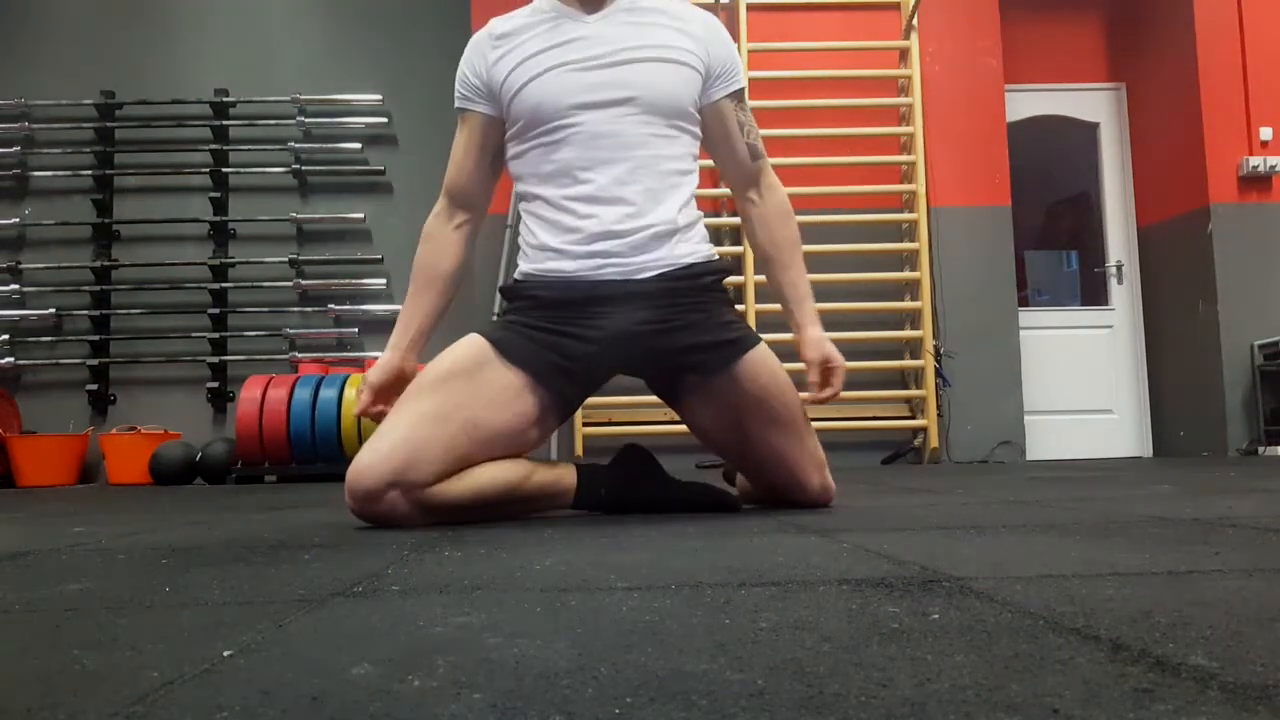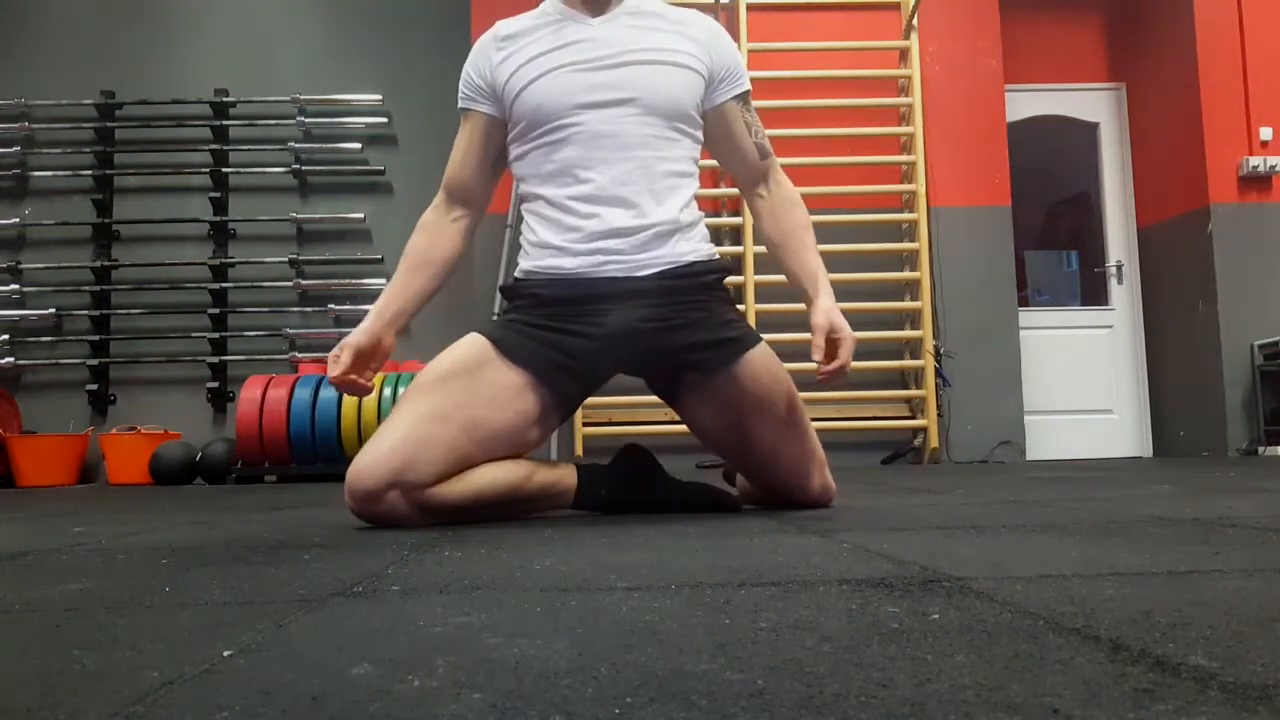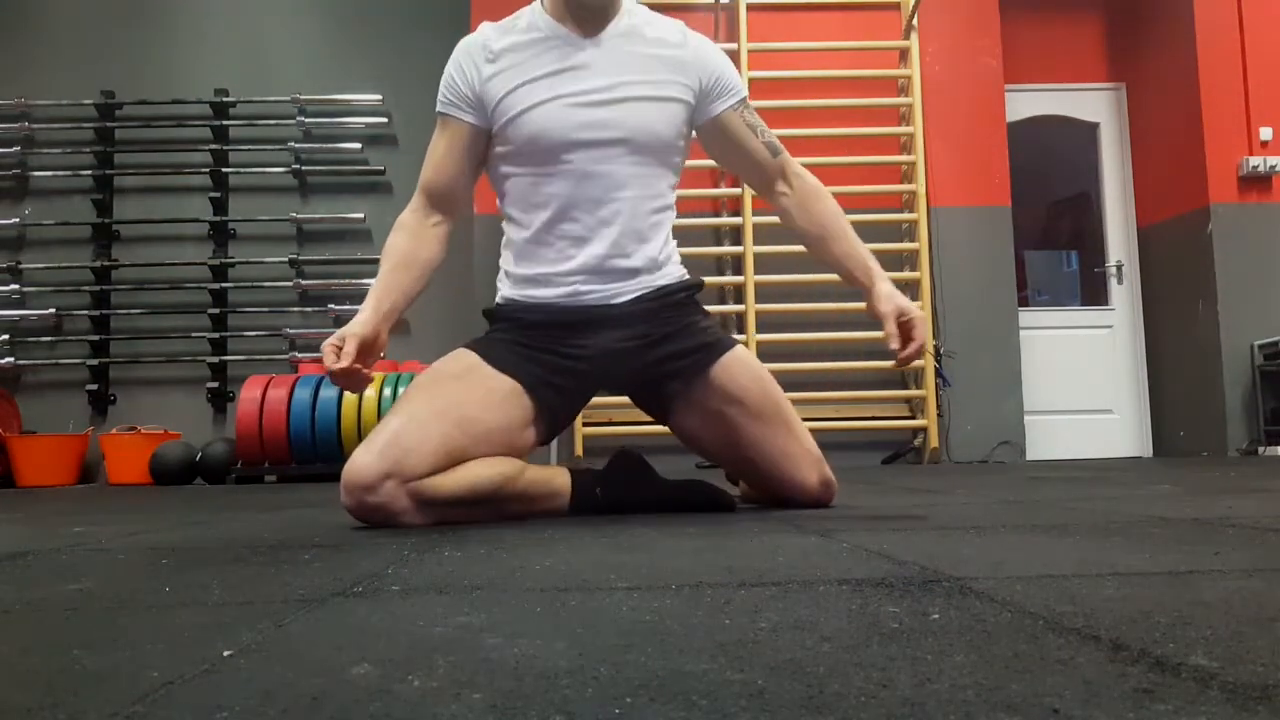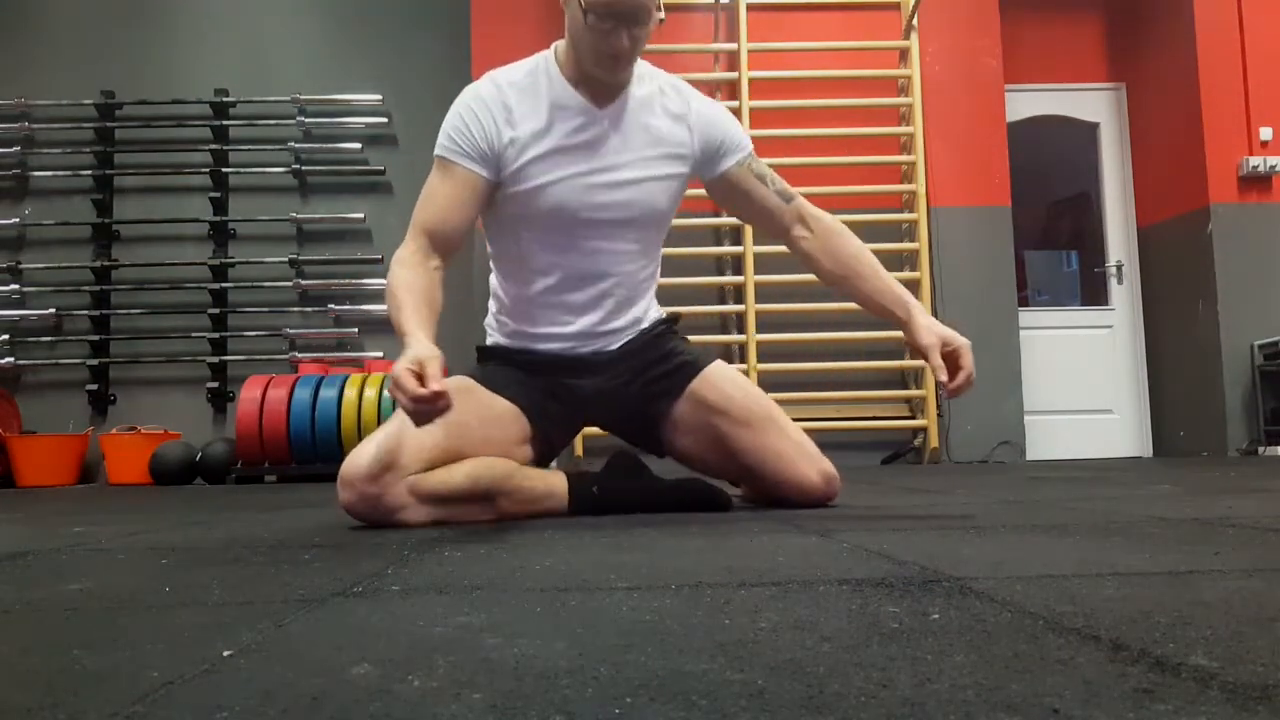
dt=0.5s
person 1, frame 1
right shoulder: (496, 46)
left elbow: (754, 187)
right elbow: (459, 211)
left wrist: (806, 321)
right wrist: (402, 346)
left hip: (682, 294)
right hip: (551, 305)
left knee: (808, 488)
right knee: (375, 487)
right ankle: (606, 487)
person 1, frame 2
right shoulder: (501, 48)
left elbow: (764, 184)
right elbow: (456, 207)
left wrist: (820, 294)
right wrist: (379, 322)
left hip: (684, 294)
right hip: (552, 304)
left knee: (807, 487)
right knee: (375, 488)
right ankle: (604, 486)
person 1, frame 3
left shoulder: (689, 52)
right shoulder: (484, 55)
left elbow: (783, 182)
right elbow: (432, 212)
left wrist: (876, 282)
right wrist: (372, 315)
left hip: (662, 314)
right hip: (535, 327)
left knee: (808, 486)
right knee: (371, 486)
right ankle: (601, 490)
person 1, frame 4
left shoulder: (692, 114)
right shoulder: (492, 106)
left elbow: (801, 227)
right elbow: (424, 252)
left wrist: (913, 315)
right wrist: (417, 342)
left hip: (647, 353)
right hip: (524, 367)
left knee: (812, 483)
right knee: (369, 484)
right ankle: (599, 491)
